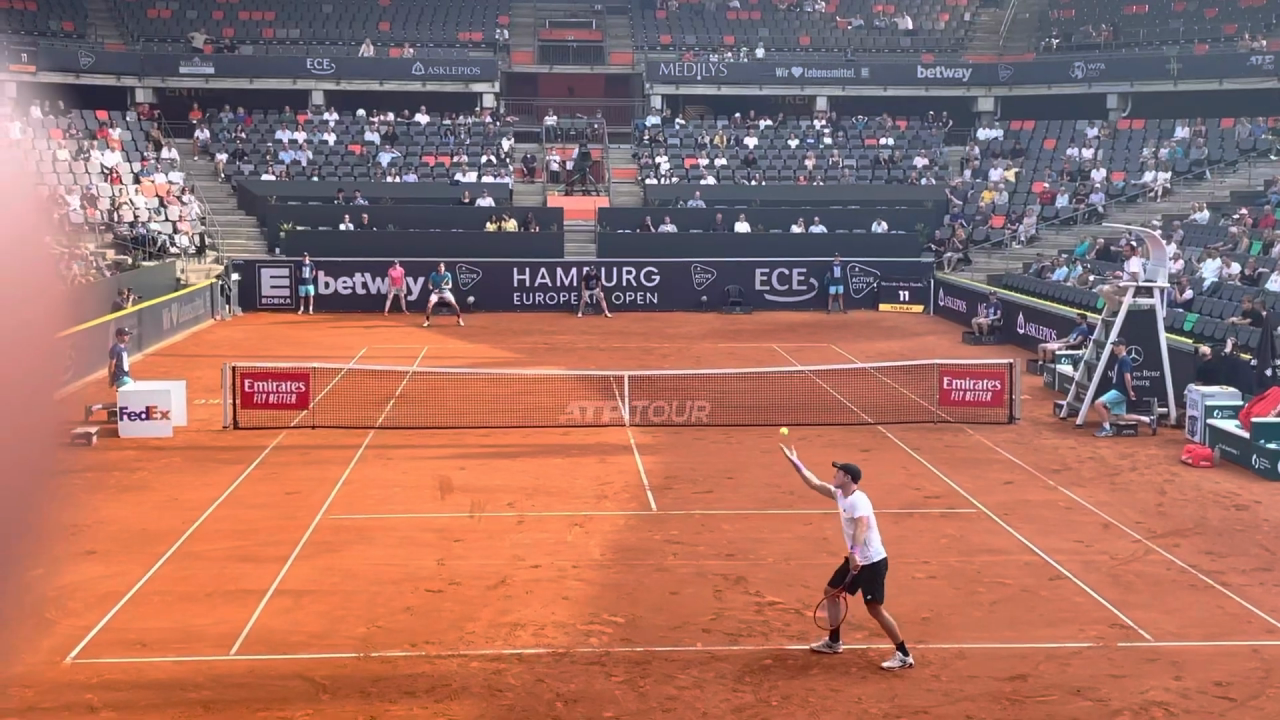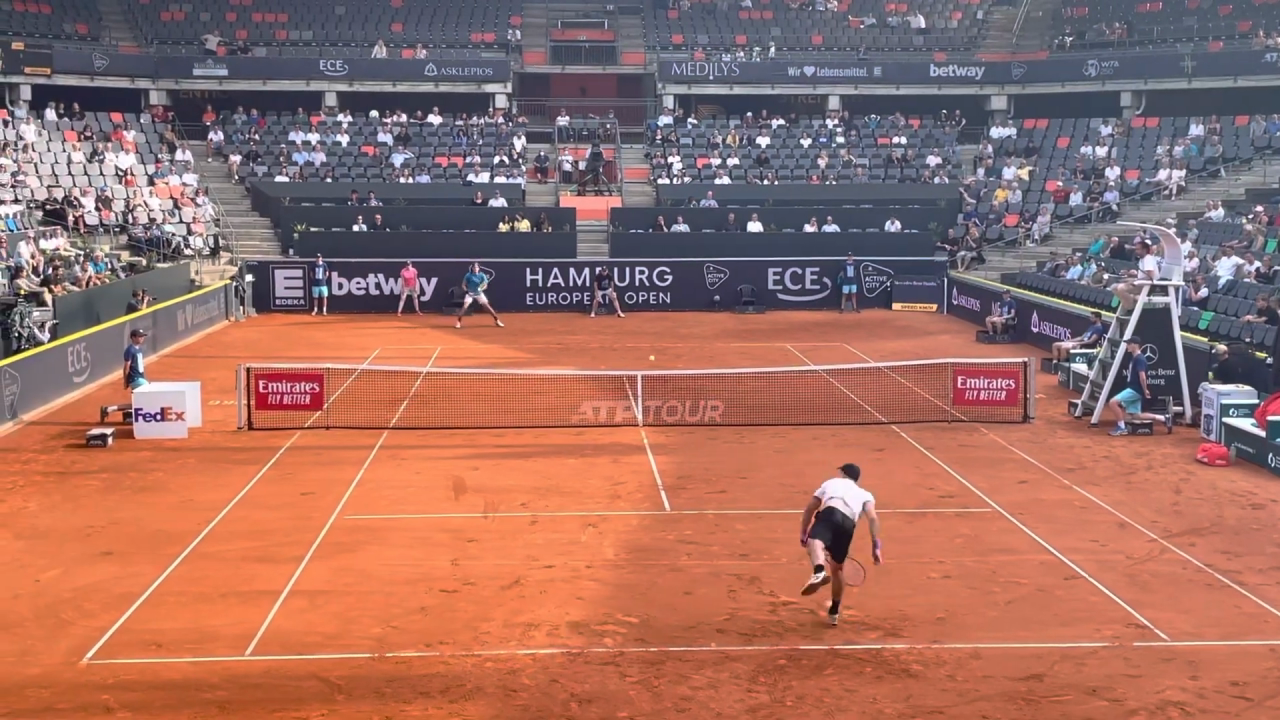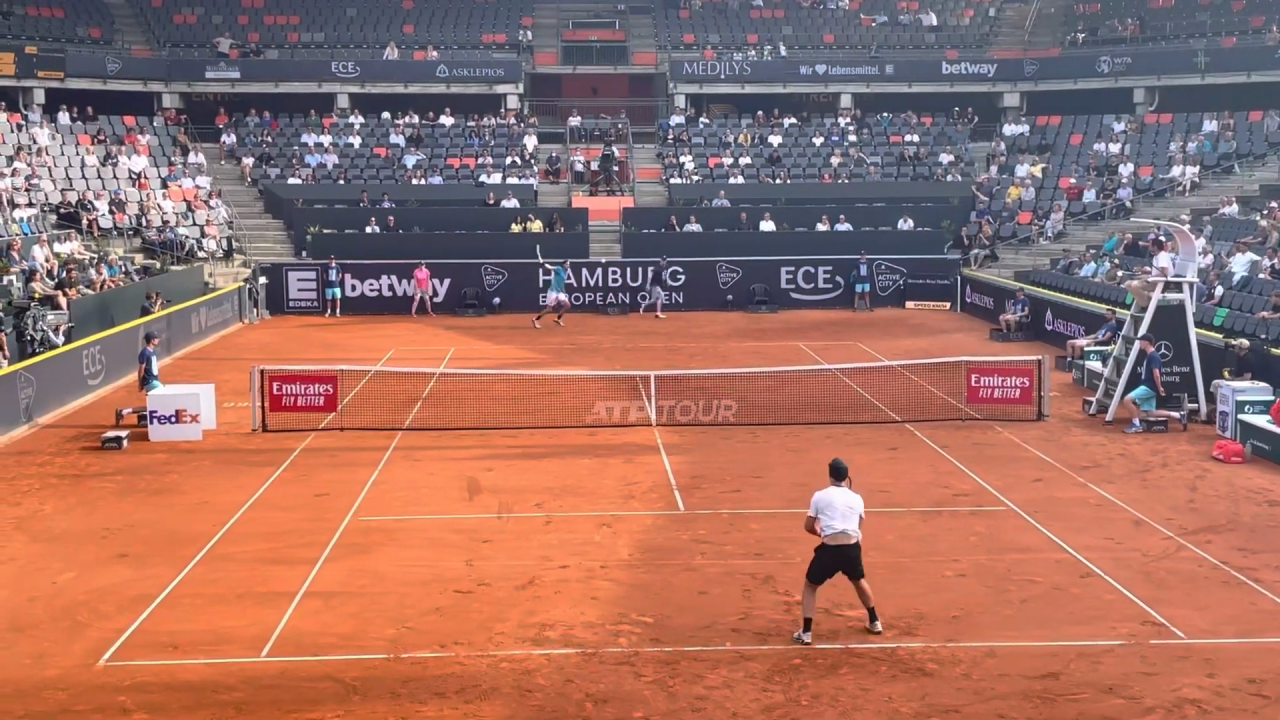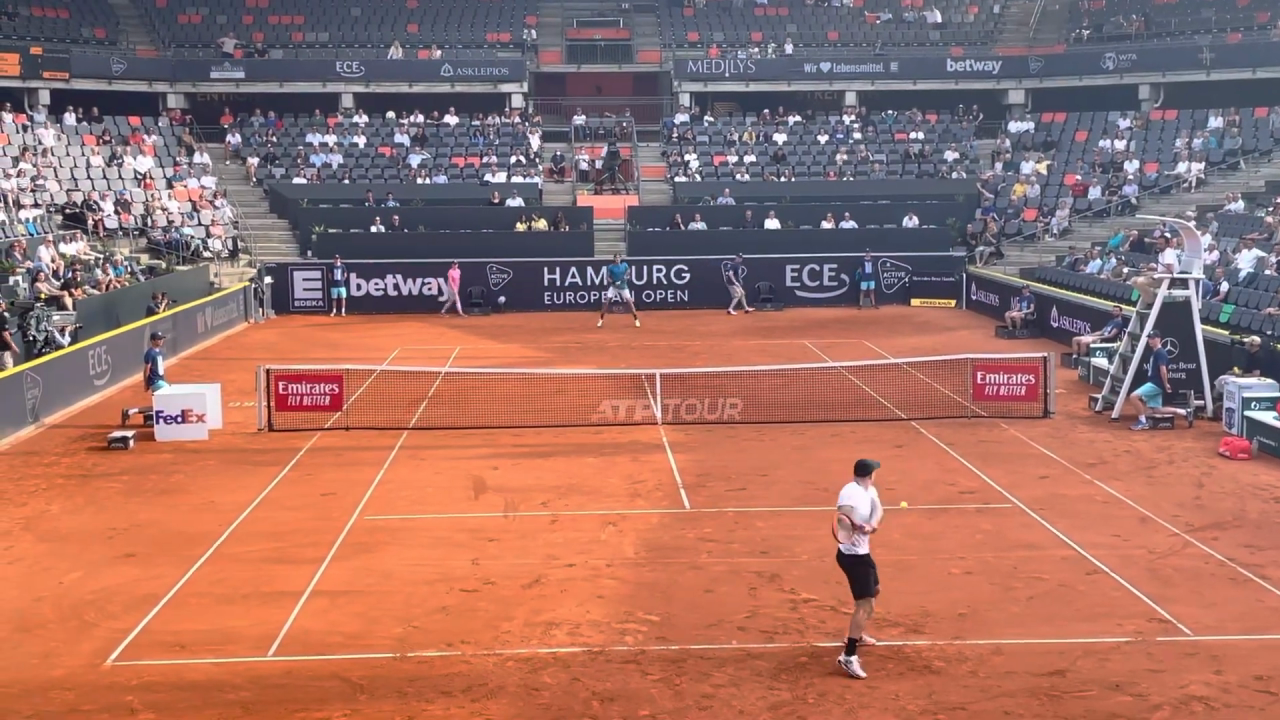
dt=1s
person 1, frame 1
left shoulder: (859, 500)
right shoulder: (841, 494)
left elbow: (861, 528)
right elbow: (814, 483)
left wrist: (855, 554)
right wrist: (794, 461)
left hip: (872, 562)
right hip: (855, 559)
left knee: (875, 609)
right knee: (830, 594)
left ankle: (903, 655)
right ankle: (833, 642)
person 1, frame 2
left shoulder: (829, 483)
right shoulder: (865, 495)
left elbow: (809, 509)
right elbow: (873, 519)
left wrist: (803, 532)
right wrist: (876, 548)
left hip: (830, 515)
right hip: (847, 525)
left knee: (816, 545)
right knee: (836, 567)
left ankle: (819, 573)
right ankle: (834, 613)
person 1, frame 3
left shoulder: (819, 496)
right shoulder: (857, 498)
left elbow: (808, 527)
left hip: (829, 550)
right hip: (852, 548)
left knee: (810, 587)
right knee: (859, 581)
left ankle: (806, 632)
right ankle: (874, 622)
person 1, frame 4
left shoulder: (871, 492)
right shoulder: (850, 492)
left elbow: (878, 514)
right elbow: (843, 515)
left wrist: (872, 525)
right wrist: (855, 524)
left hip: (861, 552)
right hip: (853, 555)
left knee: (874, 591)
right knee: (866, 605)
left ankle: (857, 634)
right ankle: (849, 657)
